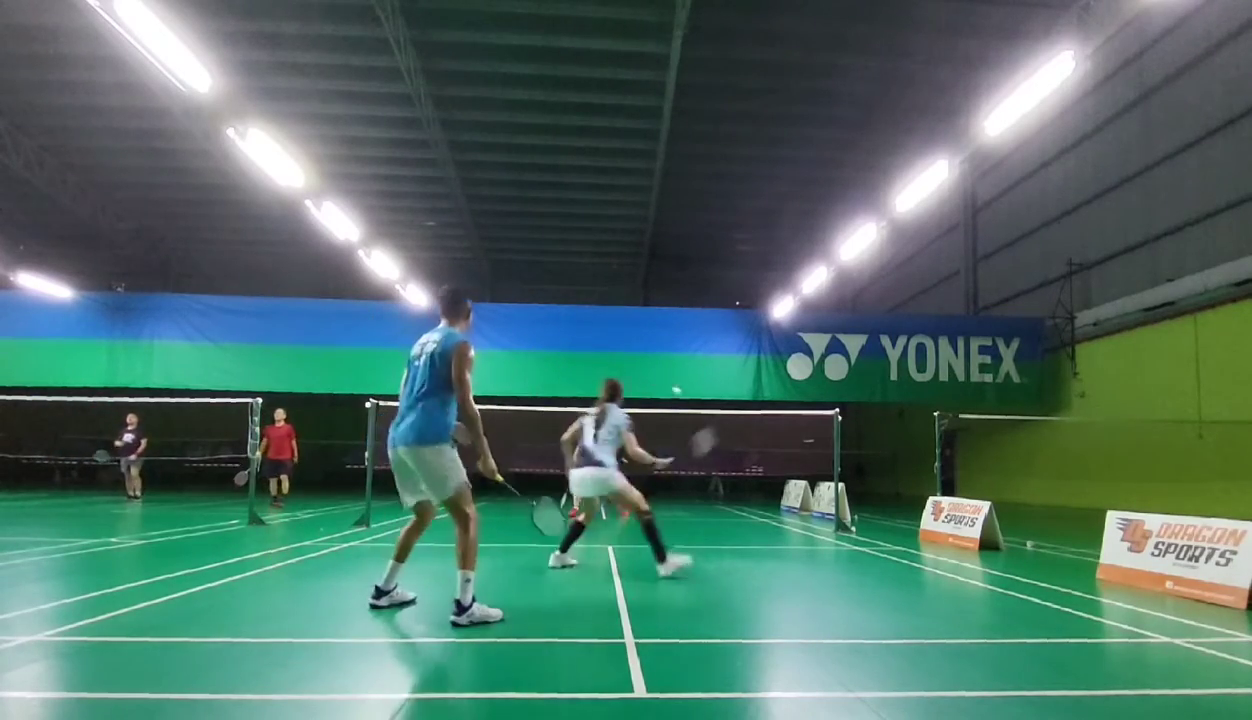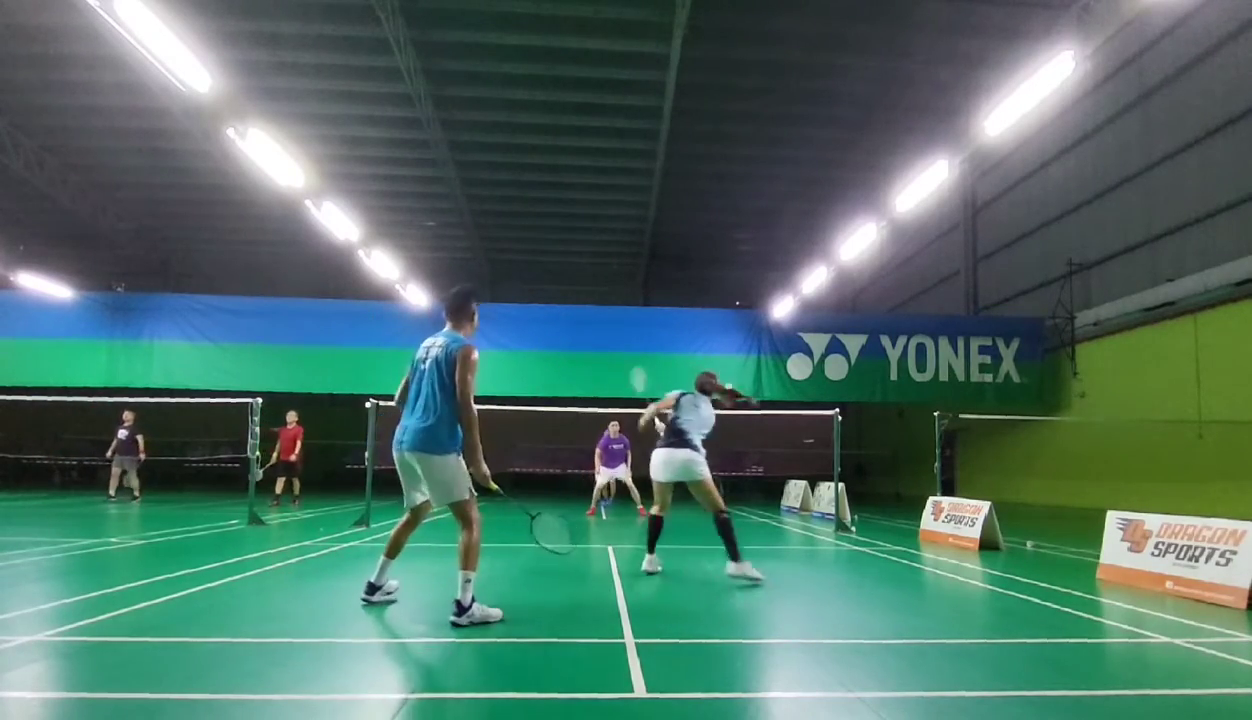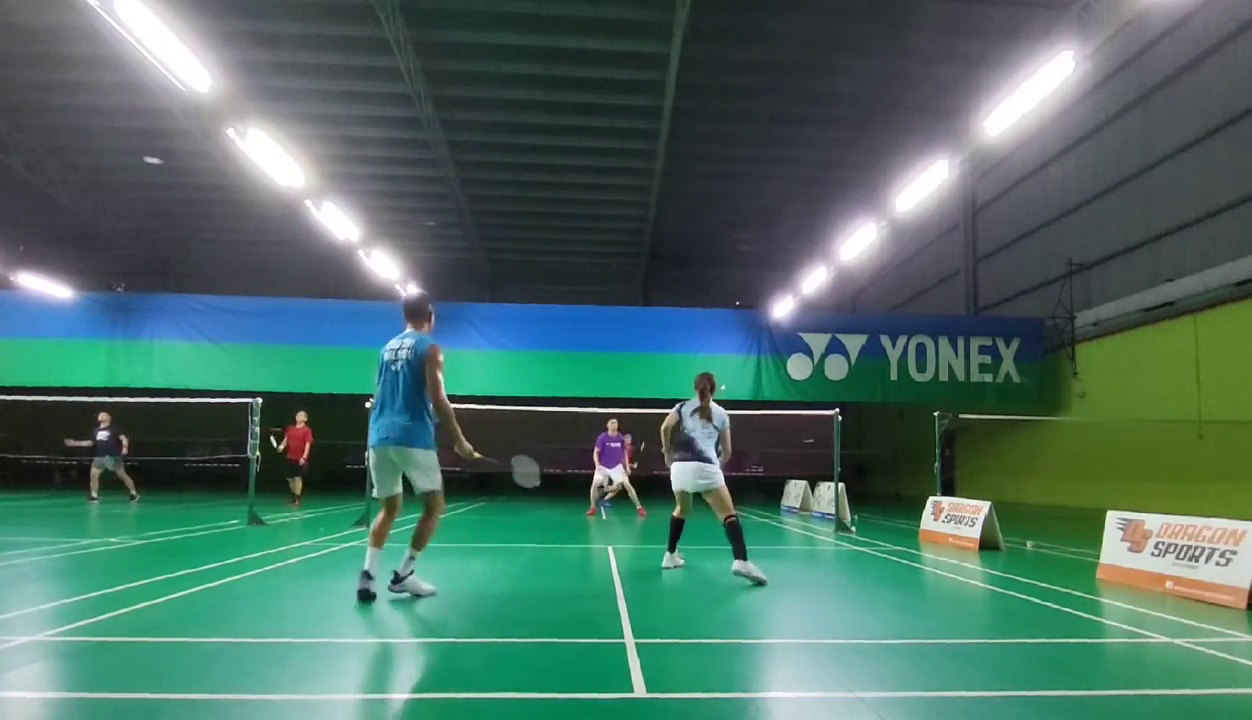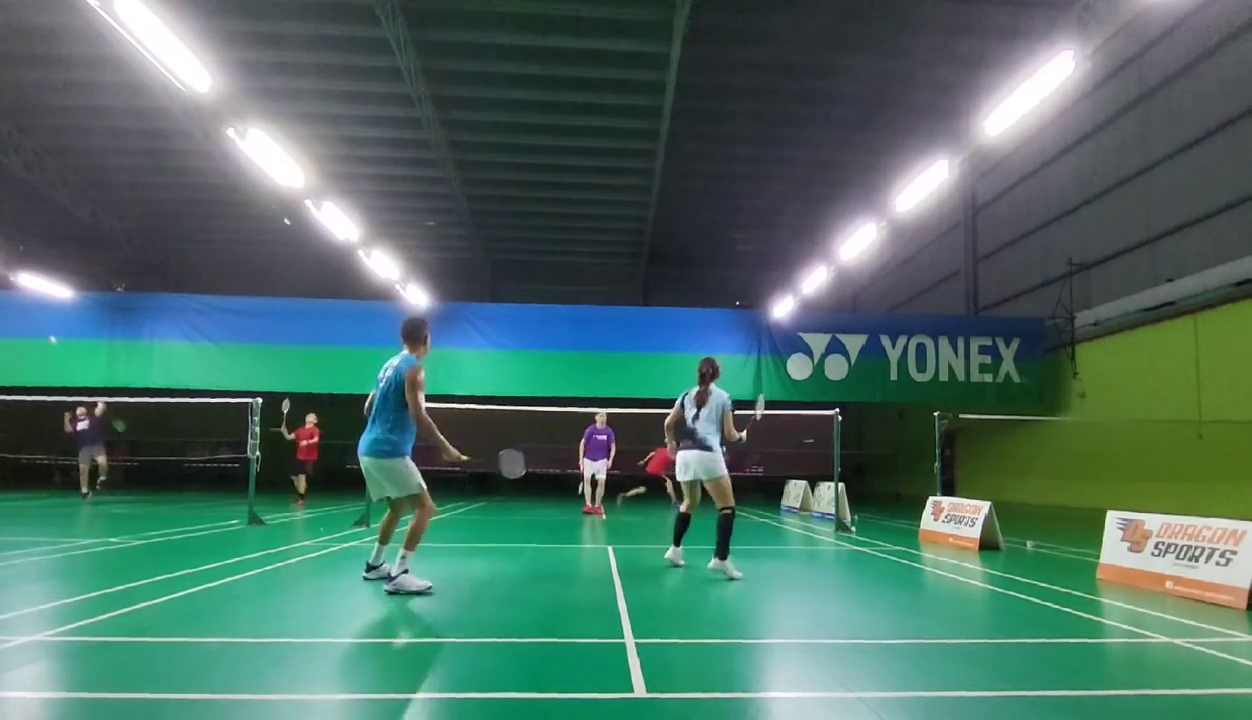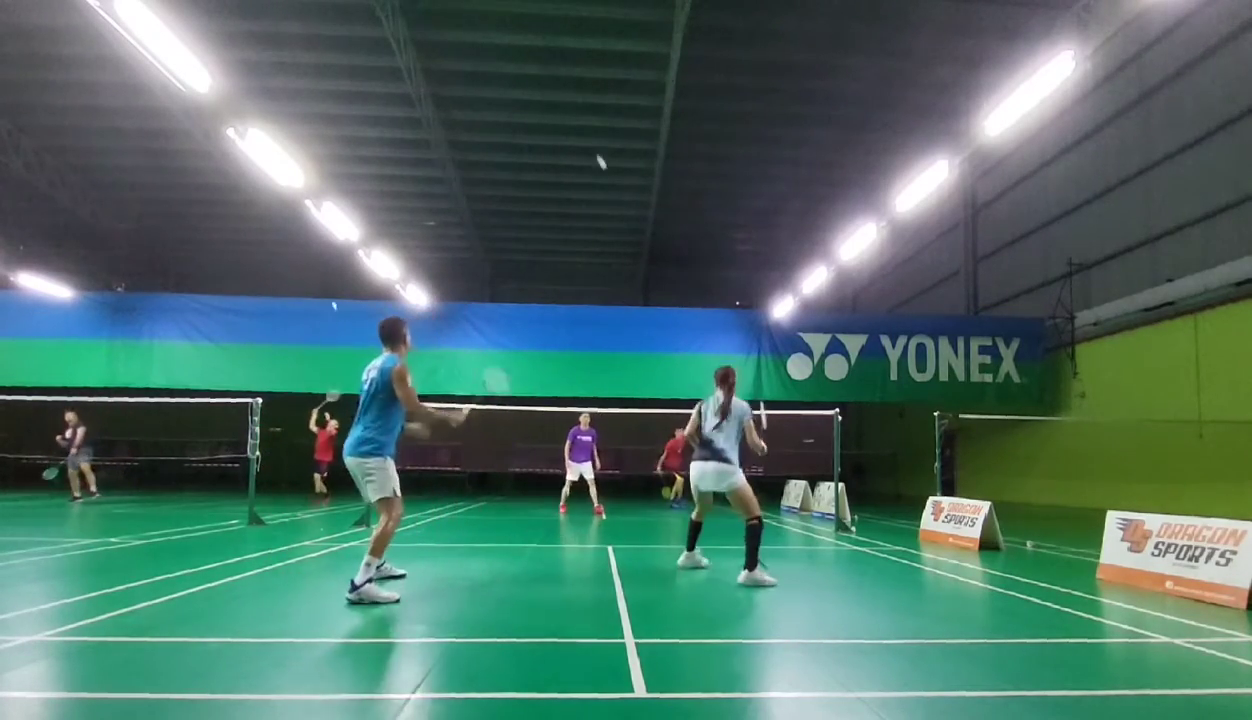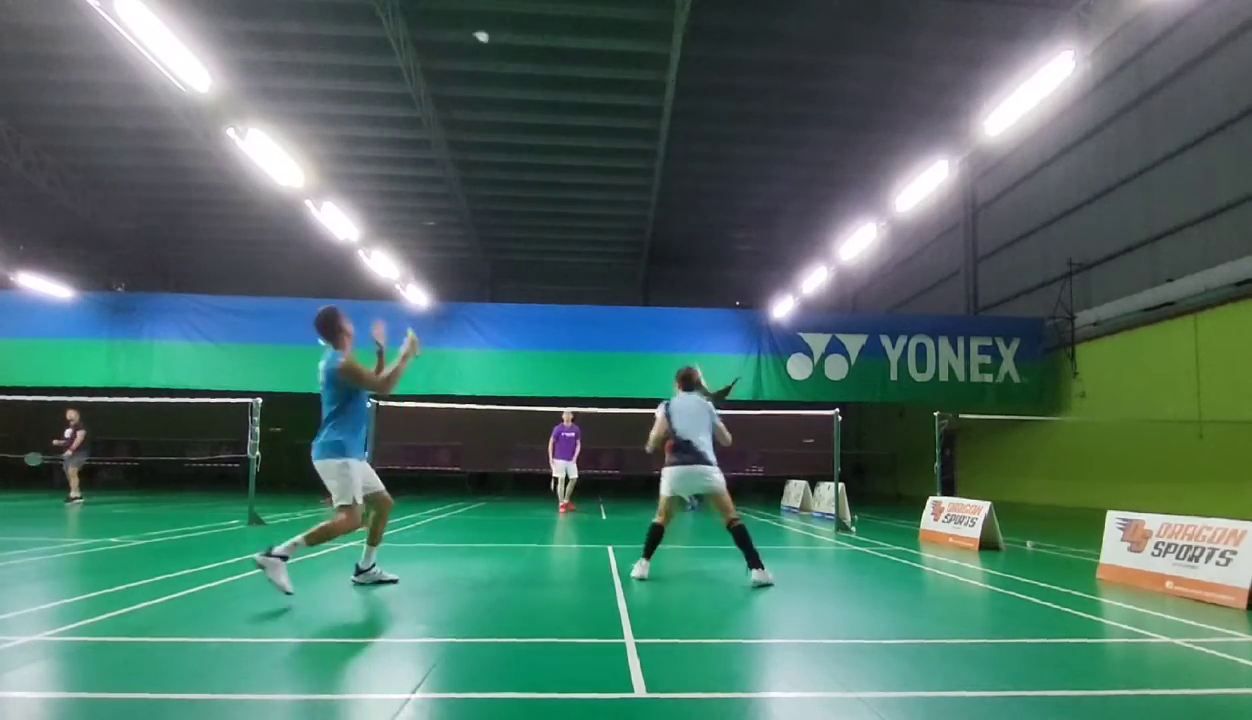
dt=0.4s
person 1, frame 1
left shoulder: (421, 343)
right shoulder: (459, 345)
right elbow: (465, 402)
right wrist: (485, 454)
left hip: (399, 439)
right hip: (429, 441)
left knee: (422, 518)
right knee: (467, 517)
left ankle: (385, 589)
right ankle: (465, 604)
person 1, frame 2
left shoulder: (425, 347)
right shoulder: (465, 349)
left elbow: (400, 398)
right elbow: (465, 407)
right wrist: (478, 459)
left hip: (404, 441)
right hip: (437, 445)
left knee: (416, 513)
right knee: (470, 520)
left ankle: (377, 583)
right ankle: (465, 604)
person 1, frame 3
left shoulder: (388, 348)
right shoulder: (430, 349)
right elbow: (438, 400)
right wrist: (459, 440)
left hip: (380, 437)
right hip: (414, 438)
left knee: (389, 508)
right knee: (434, 506)
left ankle: (368, 575)
right ankle: (404, 573)
person 1, frame 4
left shoulder: (389, 365)
right shoulder: (413, 369)
left elbow: (368, 408)
right elbow: (418, 414)
right wrist: (446, 448)
left hip: (369, 449)
right hip: (389, 451)
left knee: (398, 507)
right knee: (425, 508)
left ankle: (375, 564)
right ankle: (400, 572)
person 1, frame 5
left shoulder: (375, 366)
right shoulder: (397, 367)
right elbow: (413, 407)
left wrist: (406, 425)
right wrist: (448, 416)
left hip: (357, 449)
right hip: (372, 452)
left knee: (394, 507)
right knee: (391, 514)
left ankle: (377, 564)
right ankle: (362, 584)
person 1, frame 6
left shoulder: (344, 362)
right shoulder: (342, 363)
left elbow: (373, 385)
right elbow: (382, 387)
left wrist: (381, 351)
right wrist: (406, 355)
left hip: (352, 453)
right hip: (337, 453)
left knee: (384, 503)
right knee: (350, 519)
left ankle: (367, 567)
right ankle: (277, 555)
person 2, frame 1
left shoulder: (588, 416)
right shoulder: (622, 418)
left elbow: (565, 440)
right elbow: (633, 451)
left wrist: (571, 463)
right wrist: (657, 462)
left hip: (579, 473)
right hip: (601, 473)
left knee: (588, 515)
right knee: (643, 512)
left ankle: (560, 555)
right ankle: (665, 562)
person 2, frame 2
left shoulder: (681, 396)
right shoulder: (711, 413)
left elbow: (655, 409)
left wrist: (645, 421)
left hip: (663, 455)
right hip: (691, 457)
left knee: (659, 508)
right knee: (719, 510)
left ankle: (650, 558)
right ankle: (736, 563)
person 2, frame 3
left shoulder: (683, 407)
right shoulder: (721, 413)
left elbow: (666, 427)
right elbow: (726, 453)
left wrist: (668, 452)
right wrist: (719, 460)
left hip: (680, 465)
right hip: (706, 467)
left knee: (682, 509)
right knee: (729, 515)
left ankle: (670, 556)
right ankle: (742, 562)
person 2, frame 4
left shoulder: (687, 396)
right shoulder: (723, 397)
left elbow: (668, 424)
right elbow: (730, 434)
left wrist: (671, 443)
right wrist: (741, 436)
left hip: (685, 455)
right hip: (707, 455)
left knee: (689, 502)
right knee: (727, 506)
left ankle: (675, 550)
right ankle: (721, 559)
person 2, frame 5
left shoulder: (702, 405)
right shoulder: (742, 407)
left elbow: (689, 435)
right elbow: (755, 443)
right wrist: (762, 448)
left hip: (699, 466)
right hip: (724, 467)
left knee: (700, 511)
right knee: (754, 516)
left ankle: (689, 555)
right ankle: (750, 570)
person 2, frame 6
left shoulder: (667, 406)
right shoulder: (707, 405)
left elbow: (655, 439)
right elbow: (726, 441)
left wrist: (650, 447)
right wrist: (716, 426)
left hip: (676, 468)
right hip: (706, 468)
left knee: (662, 517)
right knee: (732, 520)
left ankle: (644, 563)
right ankle: (757, 569)
